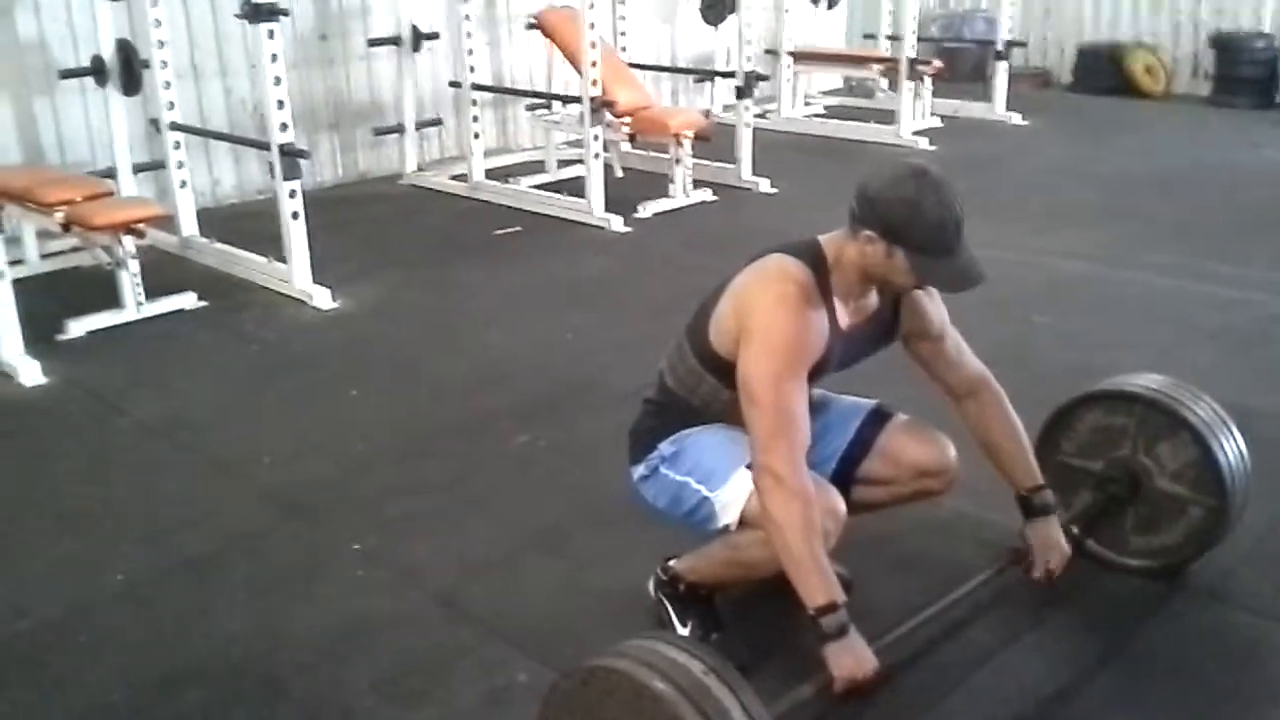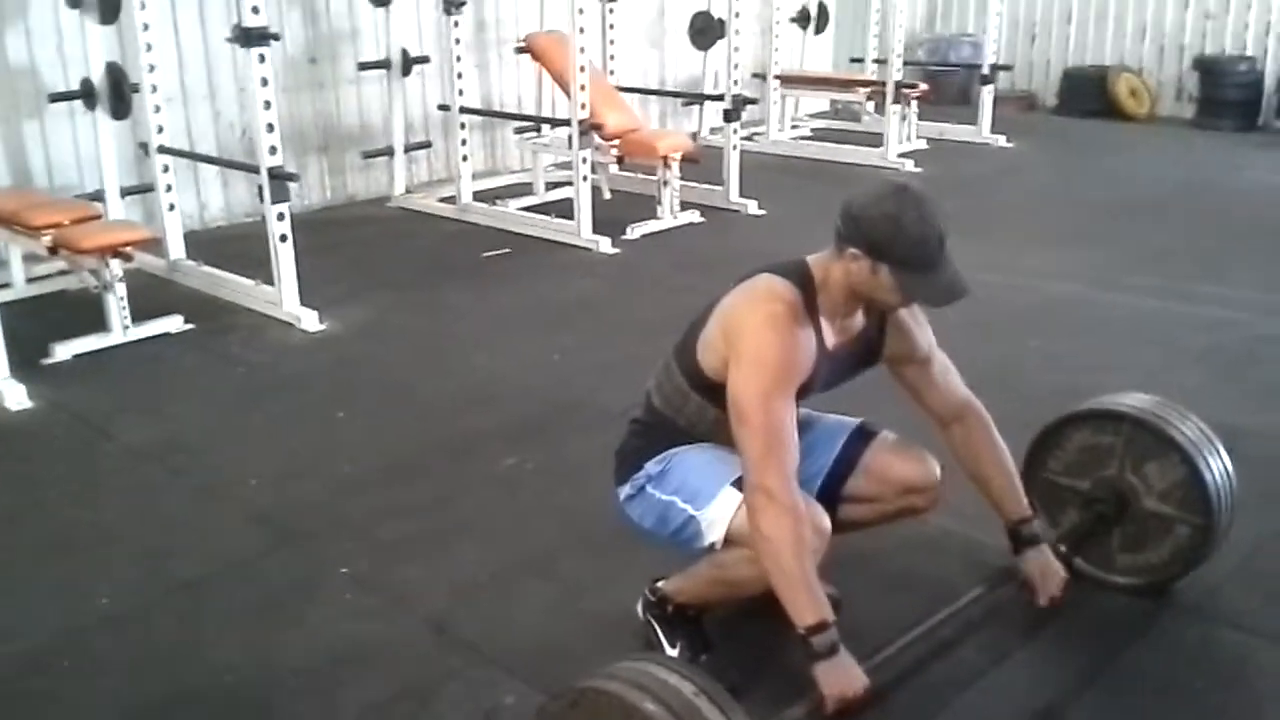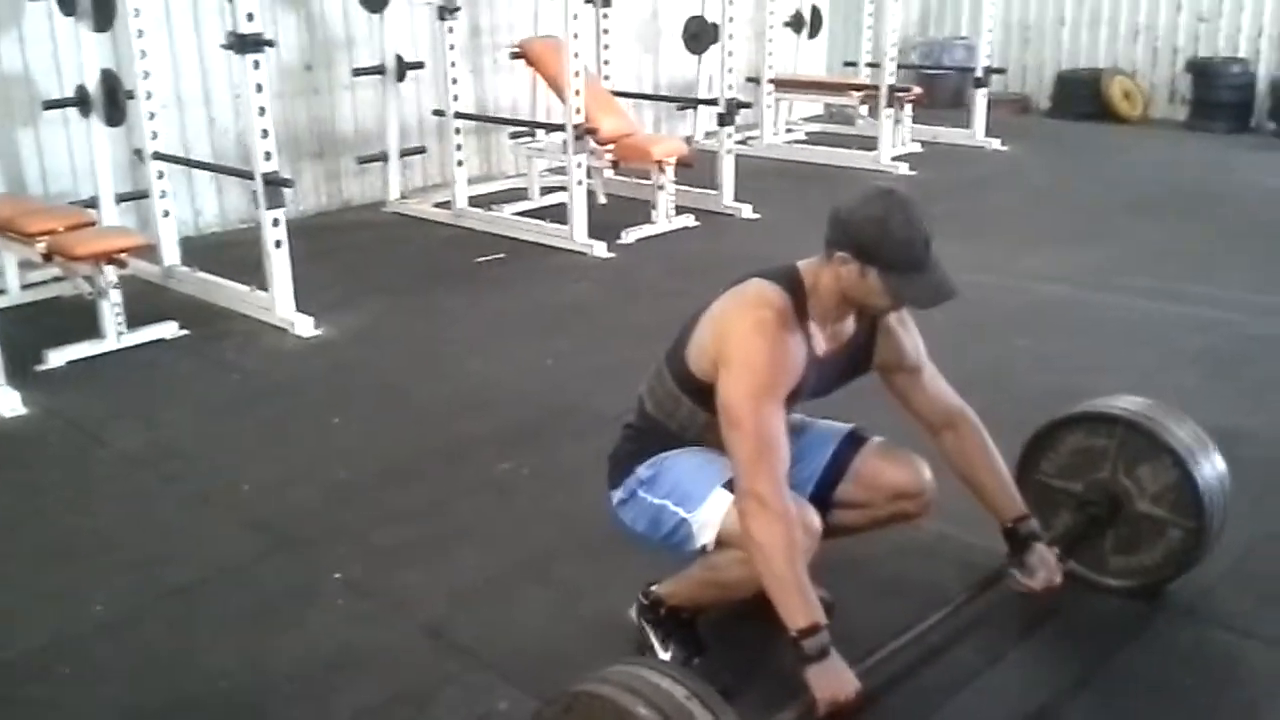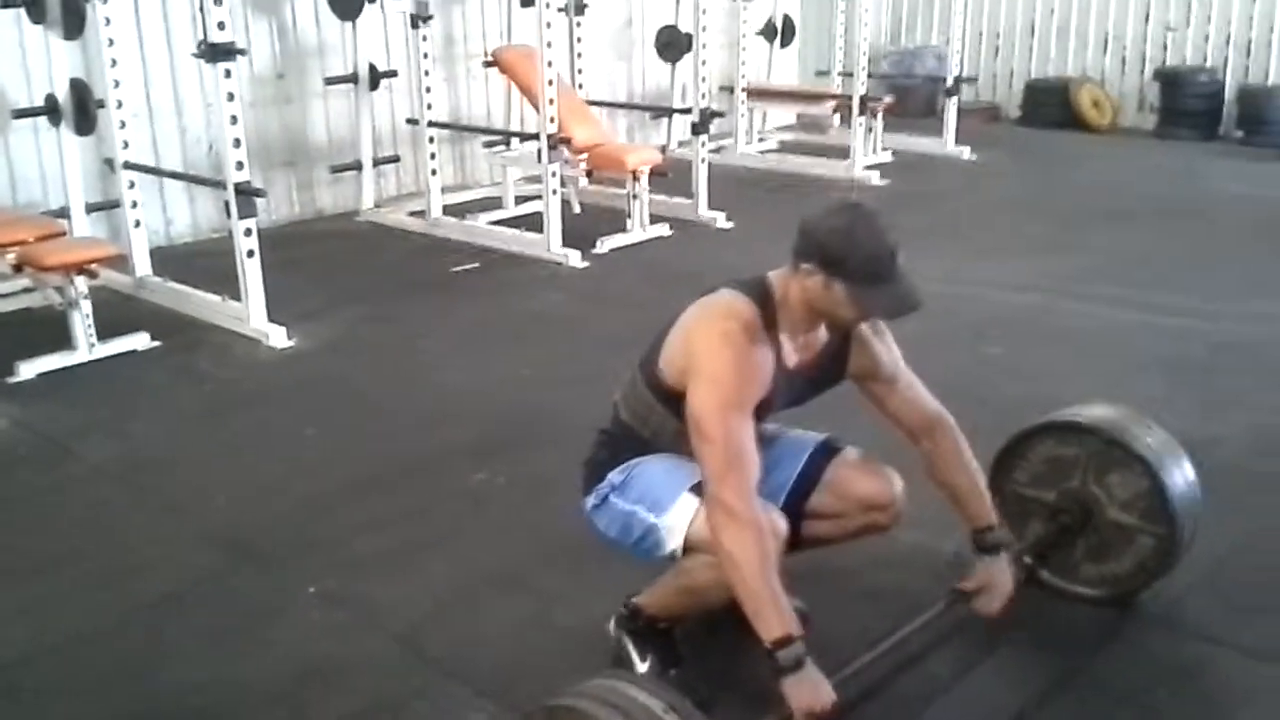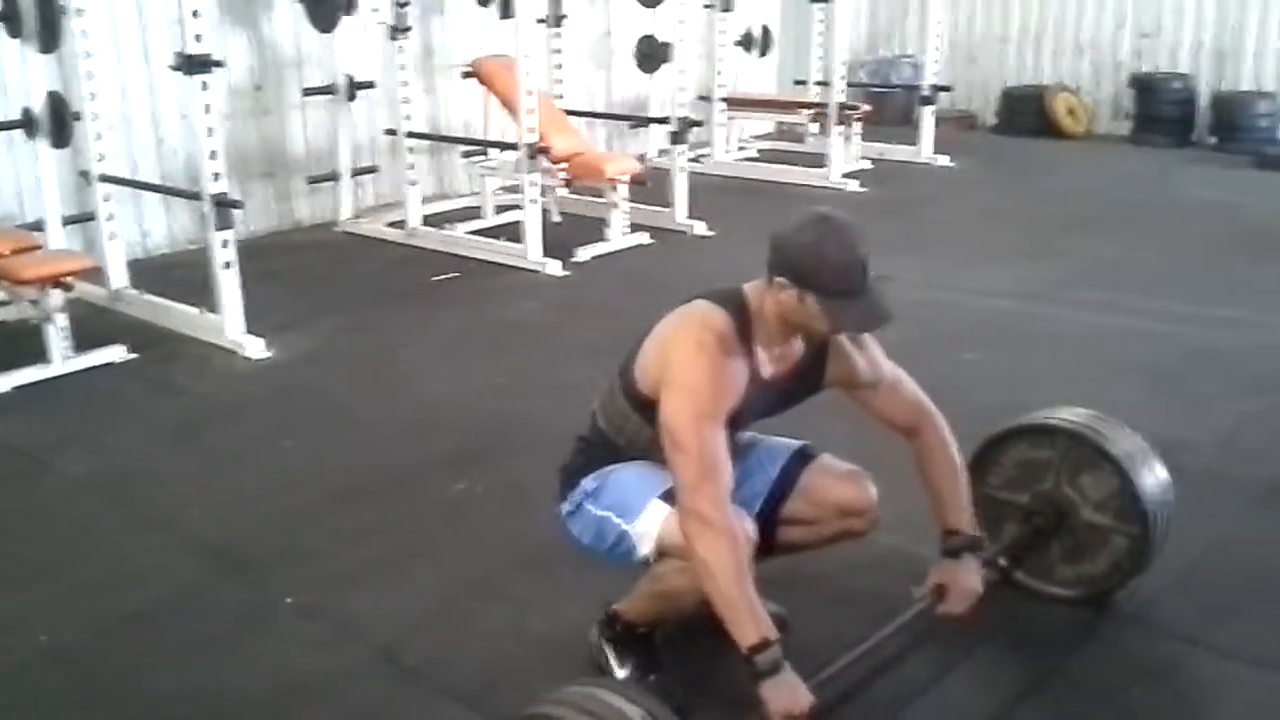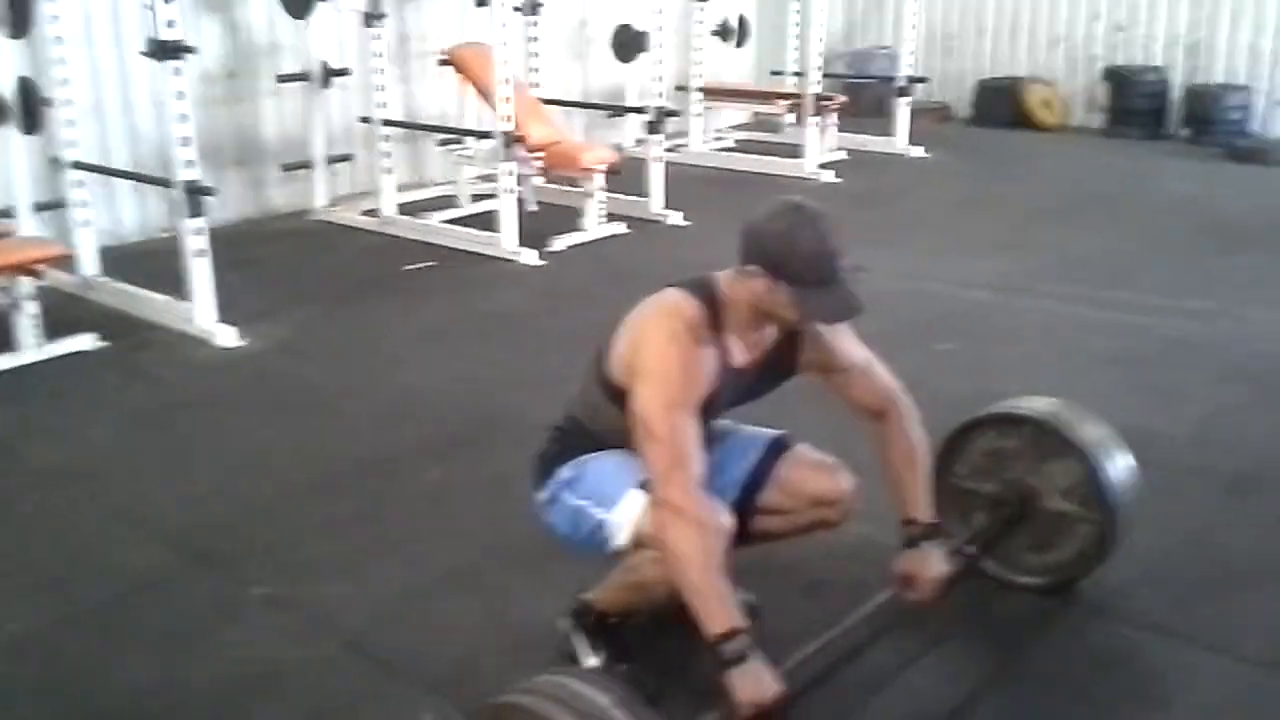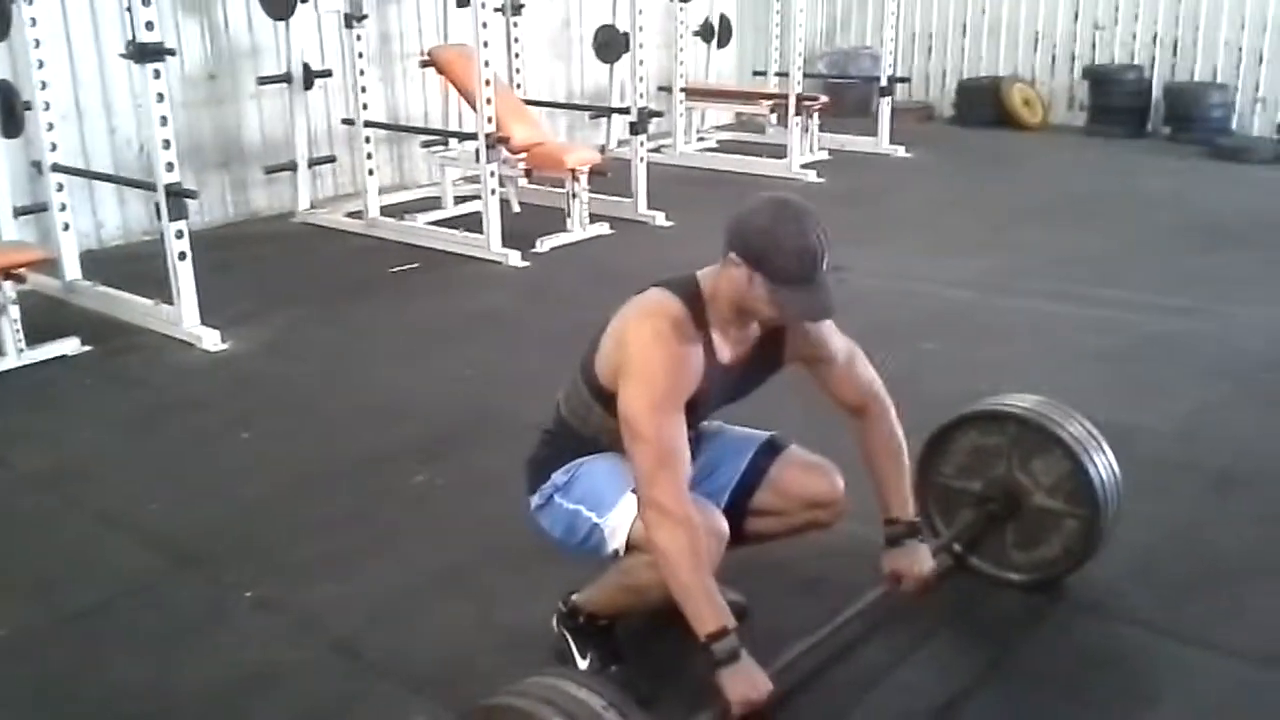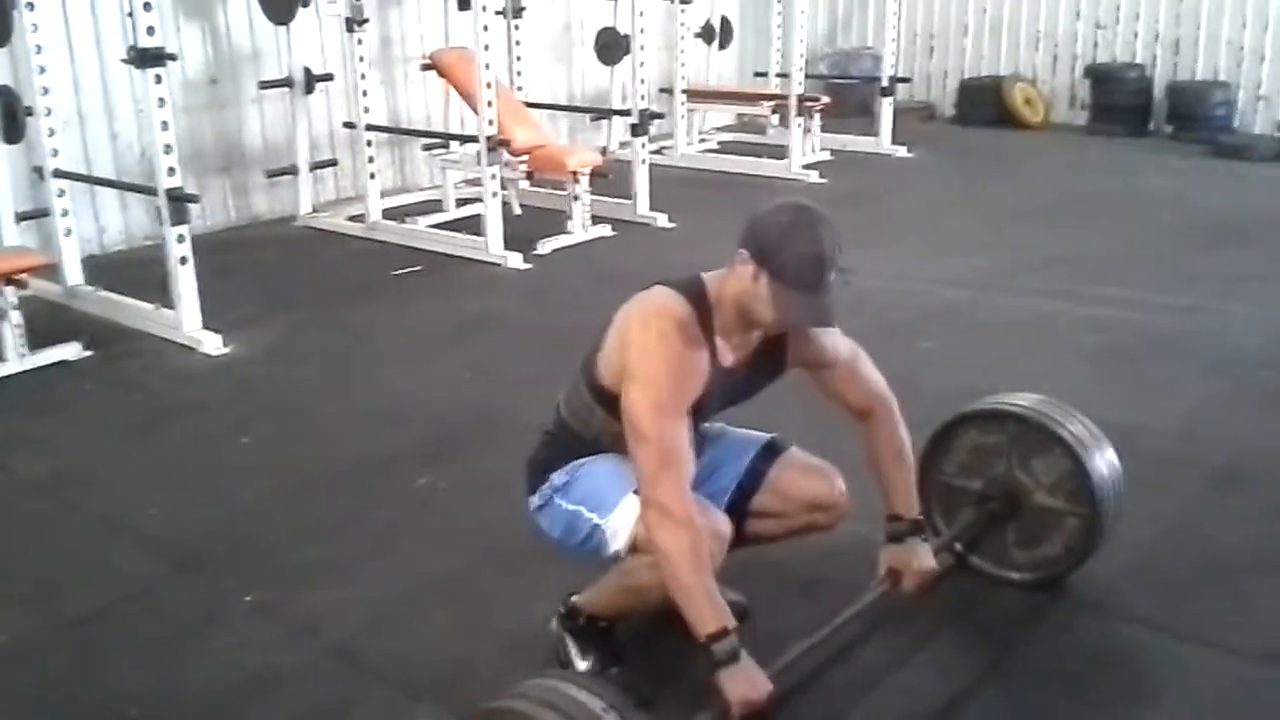
dt=0.2s
person 1, frame 1
left shoulder: (901, 292)
right shoulder: (787, 302)
left elbow: (973, 389)
right elbow: (779, 474)
left wrist: (1039, 506)
right wrist: (835, 627)
left hip: (777, 416)
right hip: (679, 441)
left knee: (932, 463)
right knee: (817, 516)
left ankle: (795, 548)
right ankle: (682, 580)
person 1, frame 2
left shoulder: (890, 315)
right shoulder: (774, 322)
left elbow: (960, 415)
right elbow: (770, 492)
left wrist: (1028, 537)
right wrist: (825, 647)
left hip: (764, 436)
right hip: (664, 461)
left knee: (917, 480)
right knee: (803, 532)
left ankle: (784, 570)
right ankle: (669, 601)
person 1, frame 3
left shoulder: (881, 322)
right shoulder: (762, 327)
left elbow: (951, 422)
right elbow: (761, 498)
left wrist: (1024, 534)
right wrist: (817, 650)
left hip: (757, 441)
right hip: (658, 466)
left knee: (909, 485)
right knee: (795, 532)
left ankle: (778, 575)
right ankle: (664, 605)
person 1, frame 4
left shoulder: (855, 334)
right shoulder: (731, 338)
left elbow: (931, 426)
right elbow: (732, 507)
left wrist: (991, 543)
right wrist: (791, 660)
left hip: (731, 449)
right hip: (630, 471)
left knee: (880, 497)
right knee: (761, 534)
left ankle: (746, 579)
right ankle: (643, 617)
person 1, frame 5
left shoulder: (837, 344)
right shoulder: (706, 349)
left elbow: (922, 423)
right elbow: (705, 516)
left wrist: (961, 546)
right wrist: (768, 665)
left hip: (711, 455)
right hip: (607, 480)
left knee: (855, 504)
right knee: (730, 537)
left ankle: (727, 585)
right ankle: (622, 625)
person 1, frame 6
left shoulder: (811, 330)
right shoulder: (677, 335)
left elbow: (891, 409)
right elbow: (676, 503)
left wrist: (922, 535)
right wrist: (736, 652)
left hip: (687, 444)
right hip: (585, 467)
left knee: (831, 492)
right knee: (702, 531)
left ankle: (704, 579)
right ankle: (595, 613)
person 1, frame 7
left shoulder: (793, 321)
right shoulder: (662, 334)
left elbow: (870, 404)
right elbow: (664, 505)
left wrist: (903, 532)
right wrist: (727, 653)
left hip: (678, 445)
right hip: (575, 471)
left knee: (823, 494)
right knee: (700, 534)
left ankle: (690, 579)
right ankle: (584, 614)
person 1, frame 8
left shoulder: (799, 326)
right shoulder: (666, 333)
left elbow: (875, 407)
right elbow: (666, 507)
left wrist: (906, 530)
right wrist: (727, 654)
left hip: (677, 447)
right hip: (575, 472)
left knee: (824, 497)
right knee: (702, 536)
left ankle: (685, 580)
right ankle: (583, 616)
